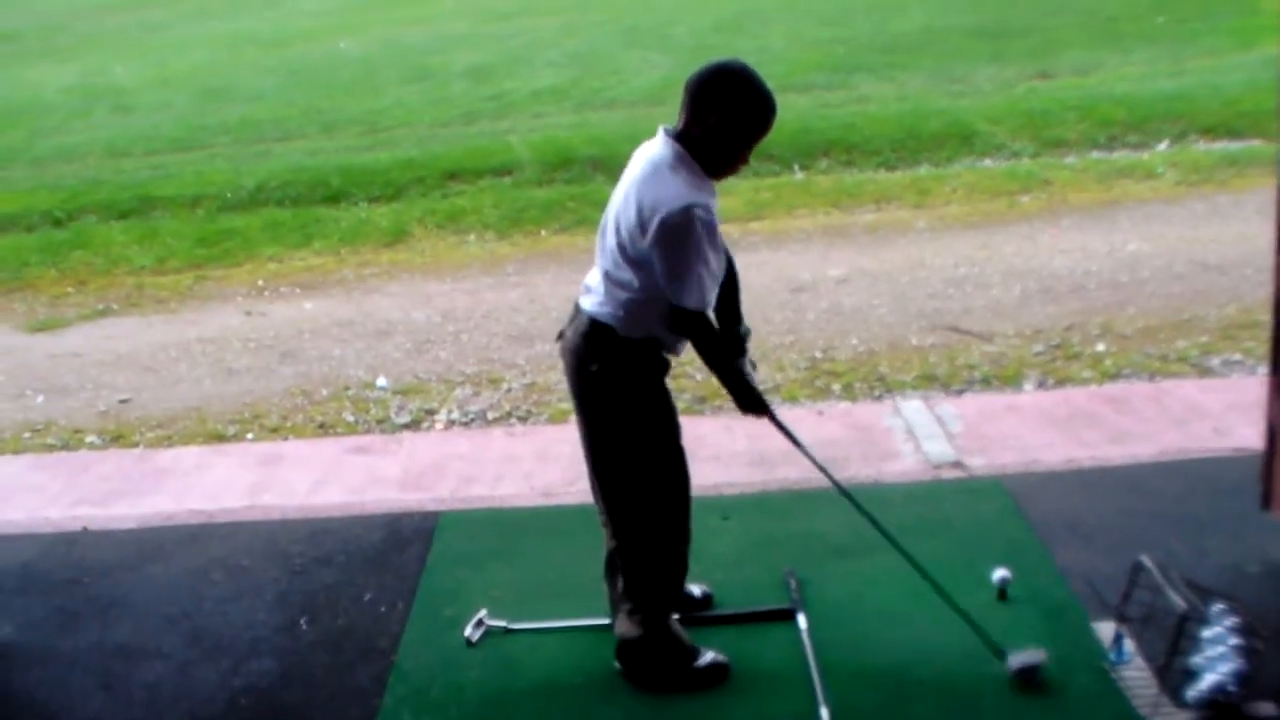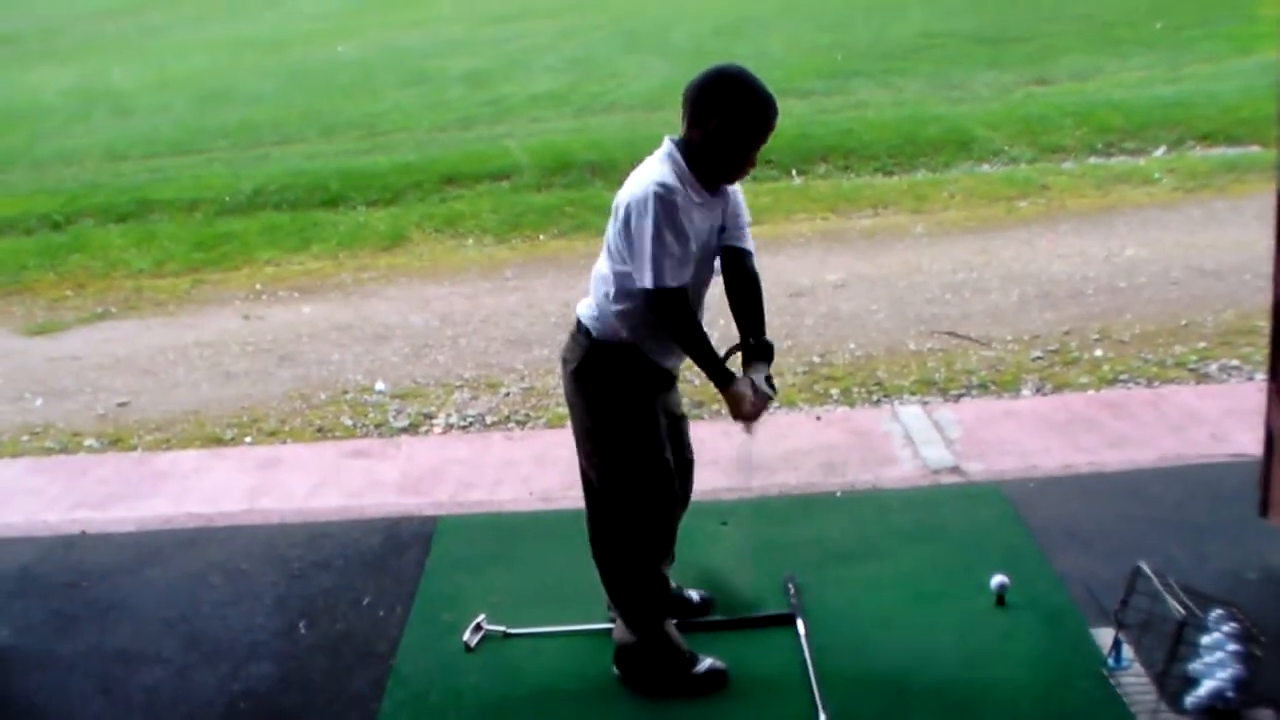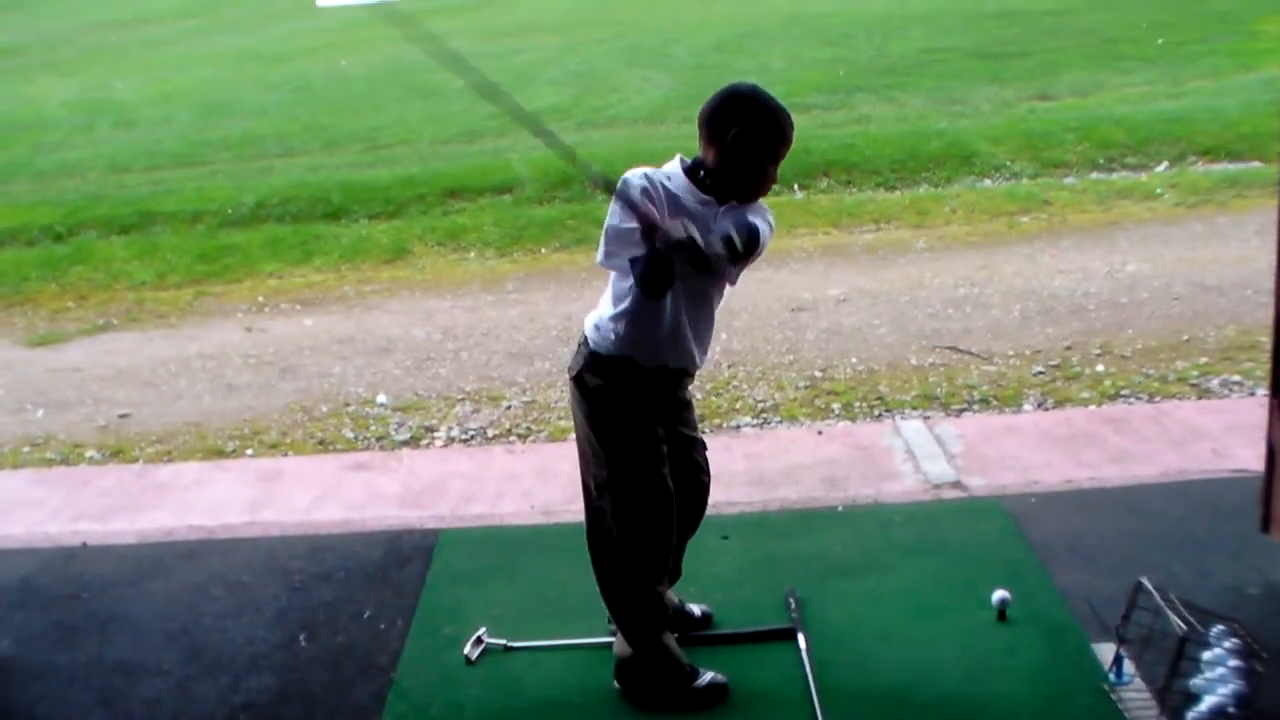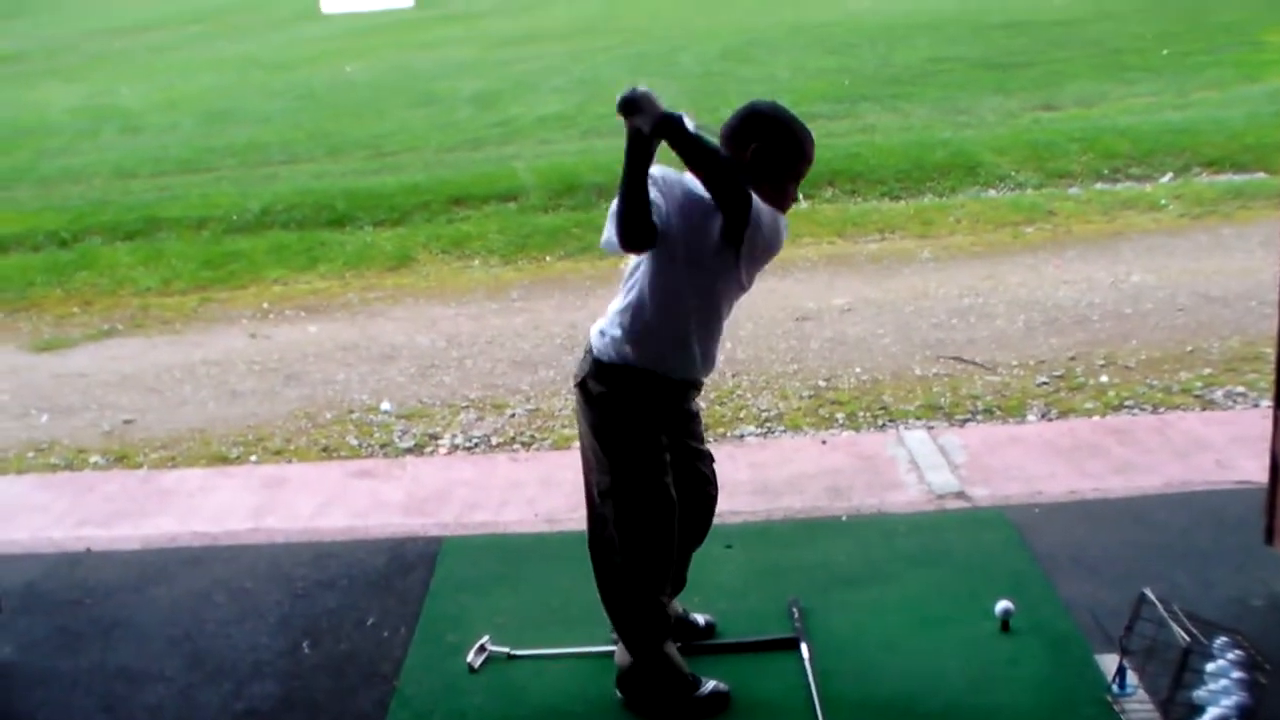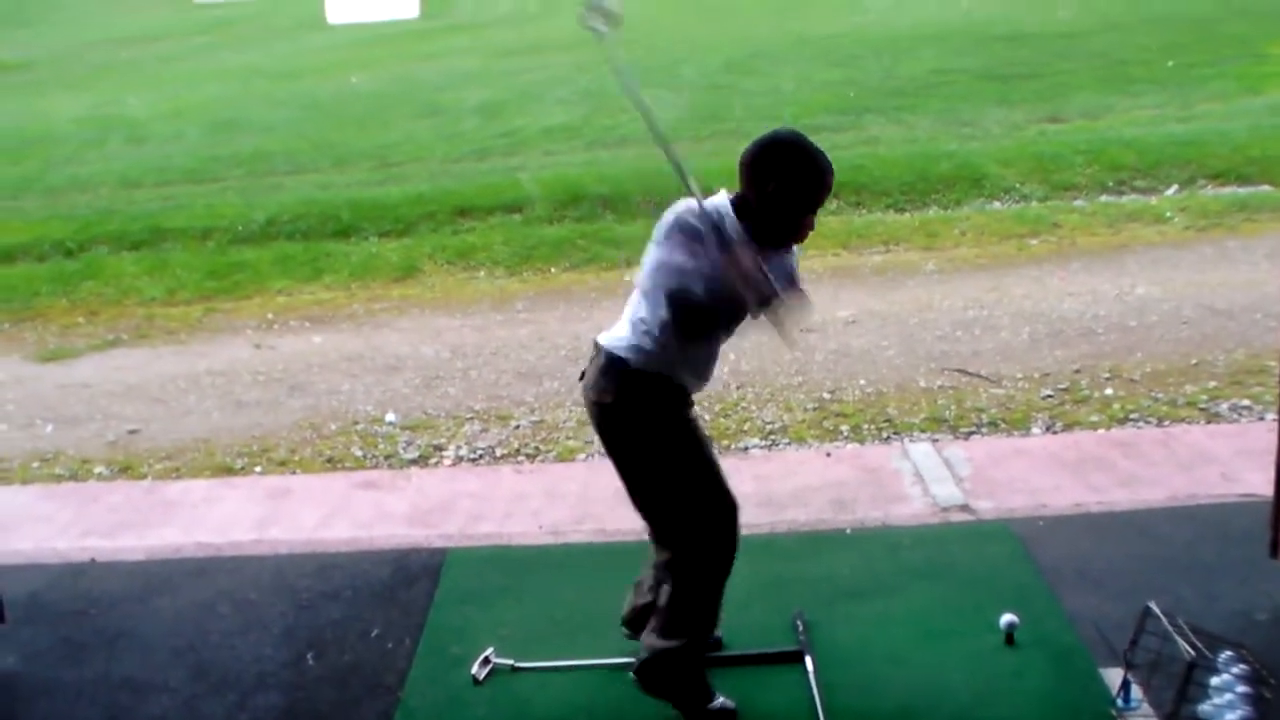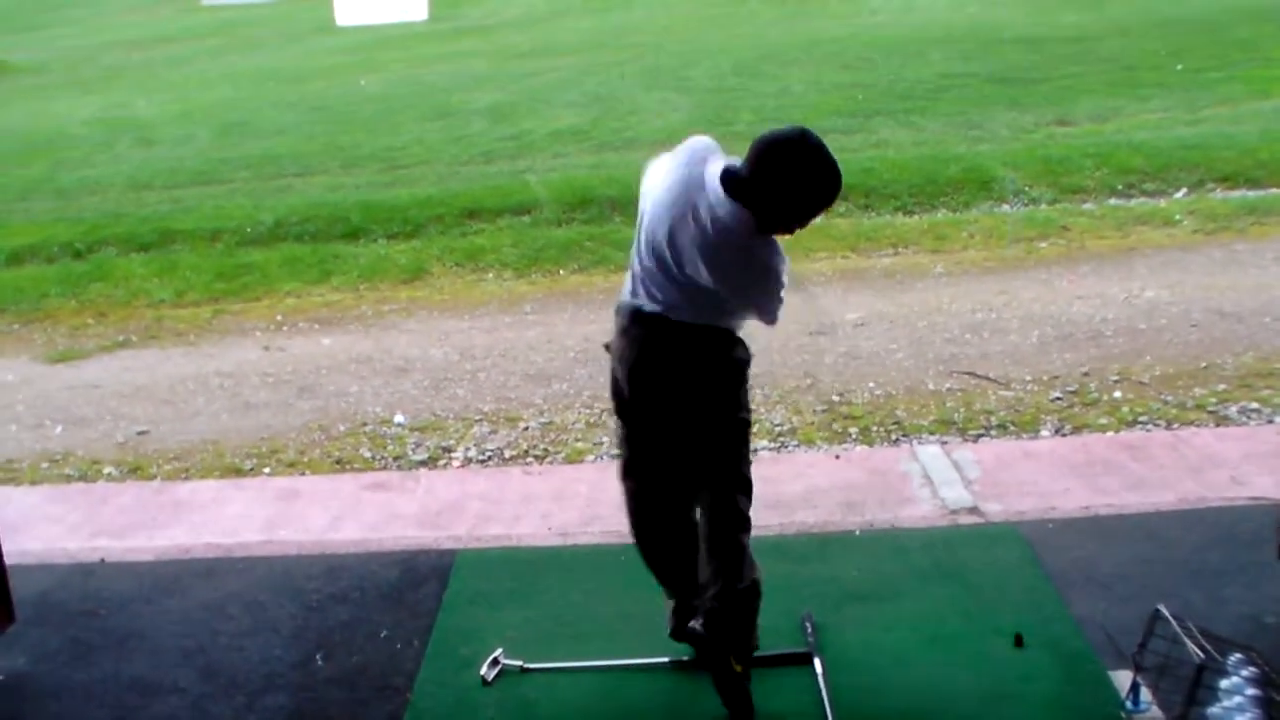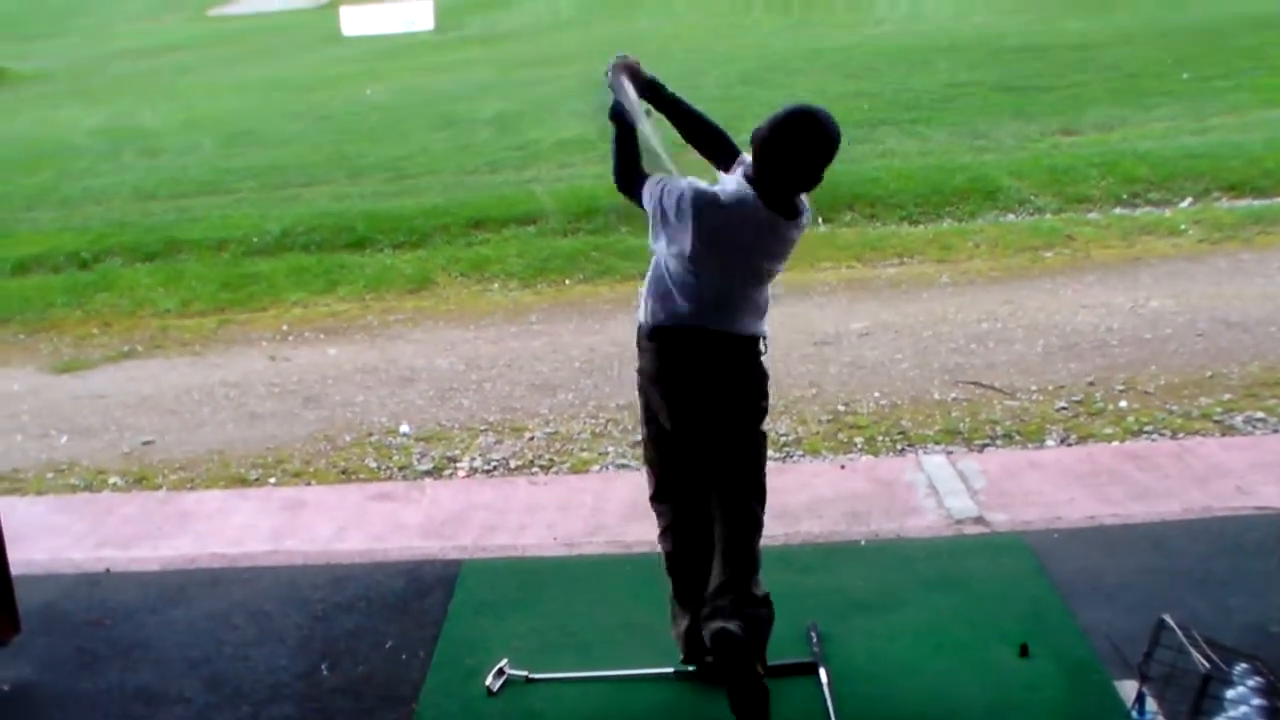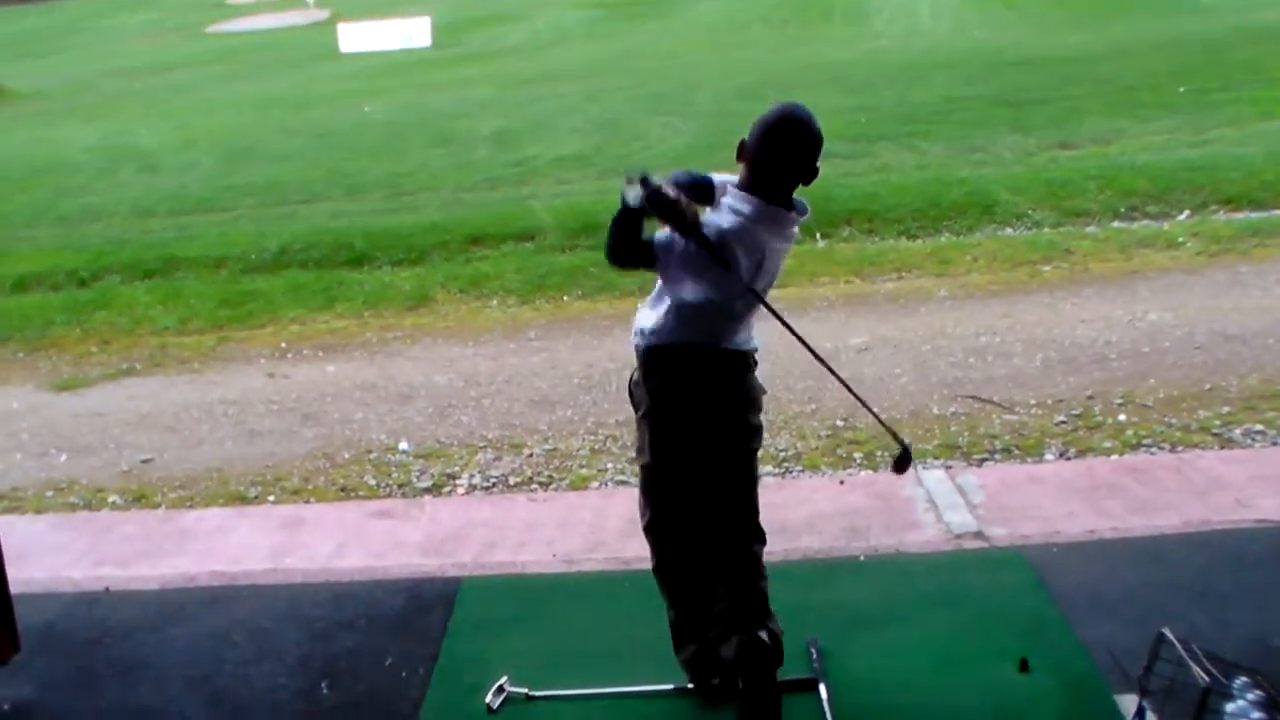
dt=0.2s
person 1, frame 1
left shoulder: (657, 154)
right shoulder: (684, 206)
left elbow: (715, 265)
right elbow: (687, 316)
left wrist: (735, 338)
right wrist: (737, 381)
left hip: (600, 336)
right hip: (619, 356)
left knee: (636, 489)
right knee: (655, 497)
left ankle: (648, 587)
right ankle: (647, 640)
person 1, frame 2
left shoulder: (720, 190)
right shoulder: (660, 194)
left elbow: (740, 271)
right elbow: (667, 304)
left wrist: (757, 355)
right wrist: (724, 381)
left hip: (645, 359)
right hip: (611, 364)
left knee: (671, 477)
right knee: (639, 502)
left ankle: (646, 592)
right ankle: (646, 646)
person 1, frame 3
left shoulder: (749, 212)
right shoulder: (645, 188)
left elbow: (736, 250)
right elbow: (651, 281)
left wrist: (689, 241)
right wrist: (666, 243)
left hip: (669, 376)
right hip: (614, 377)
left knee: (685, 492)
right knee: (637, 518)
left ankle: (649, 603)
right ankle: (647, 661)
person 1, frame 4
left shoulder: (764, 226)
right shoulder: (663, 187)
left elbow: (729, 193)
right elbow: (635, 238)
left wrist: (671, 127)
right wrist: (640, 146)
left hip: (676, 387)
right hip: (619, 384)
left knee: (692, 503)
right knee: (639, 529)
left ankle: (655, 611)
person 1, frame 5
left shoulder: (774, 252)
right shoulder: (688, 224)
left elbow: (780, 292)
right elbow: (686, 321)
left wrist: (757, 289)
right wrist: (741, 295)
left hip: (660, 389)
right hip: (633, 389)
left knee: (701, 512)
right knee: (709, 526)
left ankle: (658, 616)
right ankle: (674, 663)
person 1, frame 6
left shoulder: (692, 158)
right shoulder: (749, 249)
left elbow: (656, 170)
right elbow: (765, 310)
left hip: (636, 341)
right hip: (702, 361)
left knee: (653, 489)
right knee: (721, 501)
left ankle: (689, 607)
right ankle: (724, 631)
person 1, frame 7
left shoulder: (696, 204)
right shoulder: (790, 221)
left elbow: (630, 184)
right elbow: (731, 159)
left wrist: (624, 111)
right wrist: (657, 94)
left hip: (666, 354)
right hip: (734, 363)
left knee: (677, 495)
right knee: (735, 504)
left ankle: (698, 627)
right ankle: (732, 623)
person 1, frame 8
left shoulder: (719, 235)
right shoulder: (785, 215)
left elbow: (622, 254)
right elbow: (709, 187)
left wrist: (638, 205)
right wrist: (679, 194)
left hip: (671, 378)
right hip: (732, 376)
left knee: (675, 526)
right knee: (736, 524)
left ankle: (705, 652)
right ankle: (748, 640)
